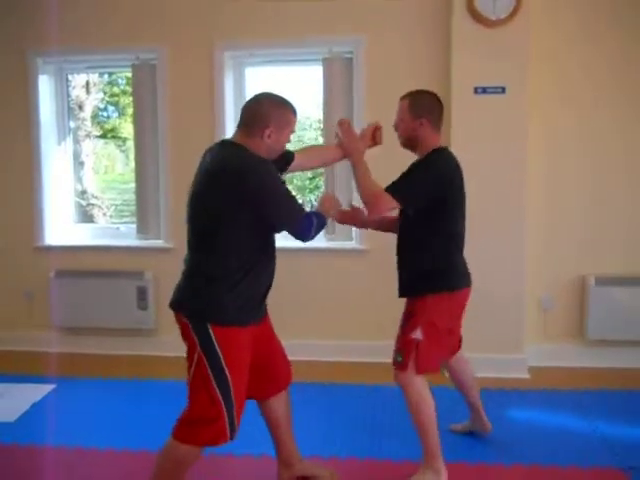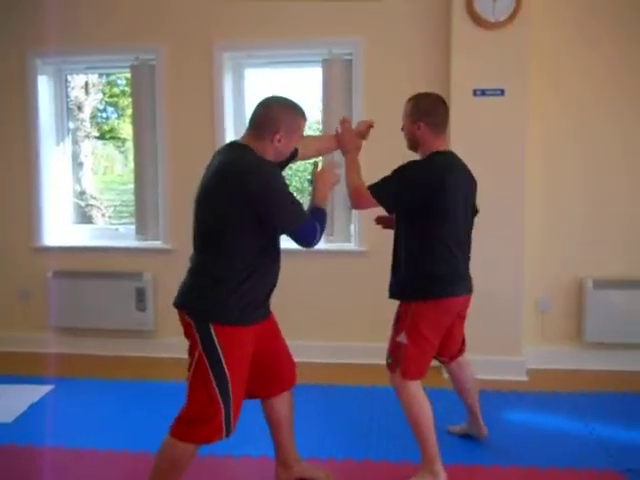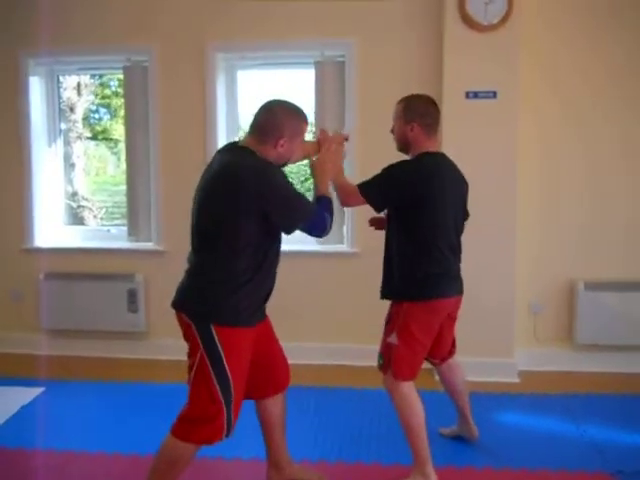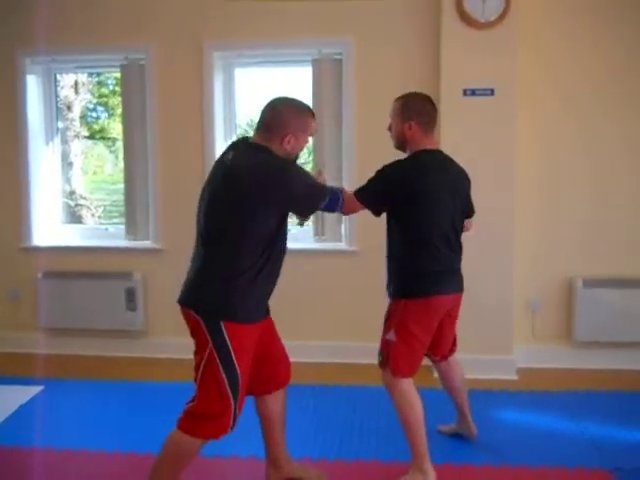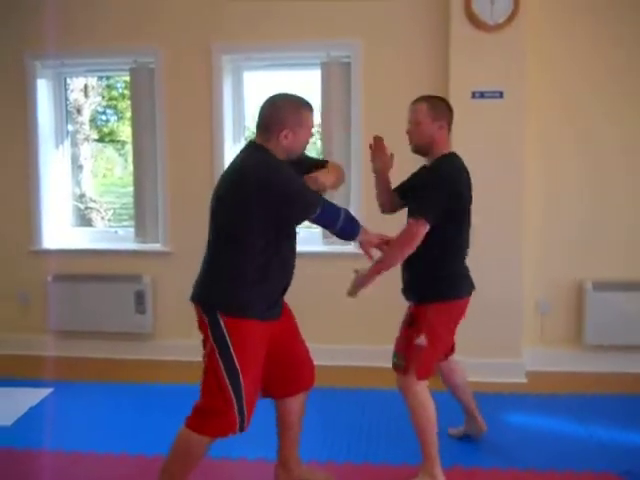
dt=0.5s
person 1, frame 1
left shoulder: (432, 169)
right shoulder: (438, 165)
left elbow: (378, 204)
right elbow: (413, 222)
left wrist: (356, 156)
right wrist: (362, 220)
left hip: (435, 288)
right hip: (448, 282)
left knee: (409, 372)
right knee: (449, 352)
right ankle: (479, 418)
person 1, frame 2
left shoulder: (419, 173)
right shoulder: (461, 171)
left elbow: (359, 199)
left wrist: (351, 153)
right wrist: (401, 223)
left hip: (428, 293)
right hip: (457, 287)
left knee: (404, 376)
right knee: (453, 356)
right ankle: (476, 423)
person 1, frame 3
left shoulder: (407, 173)
right shoulder: (453, 173)
left elbow: (348, 197)
right wrist: (394, 223)
left hip: (418, 294)
right hip: (448, 288)
left knee: (397, 377)
right knee: (443, 358)
right ankle: (467, 425)
person 1, frame 4
left shoulder: (399, 174)
right shoulder: (456, 172)
left elbow: (346, 205)
left hip: (418, 291)
right hip: (450, 284)
left knee: (396, 373)
right knee: (443, 355)
right ankle: (466, 422)
person 1, frame 5
left shoulder: (447, 176)
right shoulder: (427, 173)
left elbow: (410, 238)
right elbow: (388, 205)
left wrist: (369, 273)
right wrist: (383, 171)
left hip: (440, 293)
right hip: (440, 288)
left knee: (410, 375)
right knee: (439, 359)
right ankle: (473, 419)
person 2, frame 1
left shoulder: (229, 155)
right shoulder: (250, 171)
left elbow: (302, 159)
right elbow: (304, 228)
right wrist: (325, 211)
left hip: (241, 304)
right hip: (215, 311)
left knee: (274, 377)
right knee: (211, 416)
person 2, frame 2
left shoulder: (240, 156)
right shoulder: (256, 174)
left elbow: (303, 149)
right elbow: (308, 234)
right wrist: (321, 191)
left hip: (246, 304)
right hip: (218, 312)
left knee: (279, 377)
right knee: (208, 415)
person 2, frame 3
left shoulder: (235, 156)
right shoulder: (257, 176)
left elbow: (284, 155)
right elbow: (319, 224)
left wrist: (320, 148)
right wrist: (323, 176)
left hip: (240, 305)
right hip: (215, 312)
left knee: (273, 378)
right knee: (208, 414)
person 2, frame 4
left shoulder: (241, 152)
right shoulder: (274, 172)
right elbow: (331, 200)
left wrist: (305, 189)
right wrist: (320, 190)
left hip: (239, 301)
right hip: (221, 307)
left knee: (273, 374)
right knee: (214, 409)
person 2, frame 5
left shoulder: (277, 161)
right shoulder: (265, 173)
left elbow: (328, 173)
right elbow: (326, 215)
left wrist: (321, 177)
right wrist: (366, 235)
left hip: (266, 300)
right hip: (232, 307)
left knee: (295, 376)
right knee: (222, 408)
